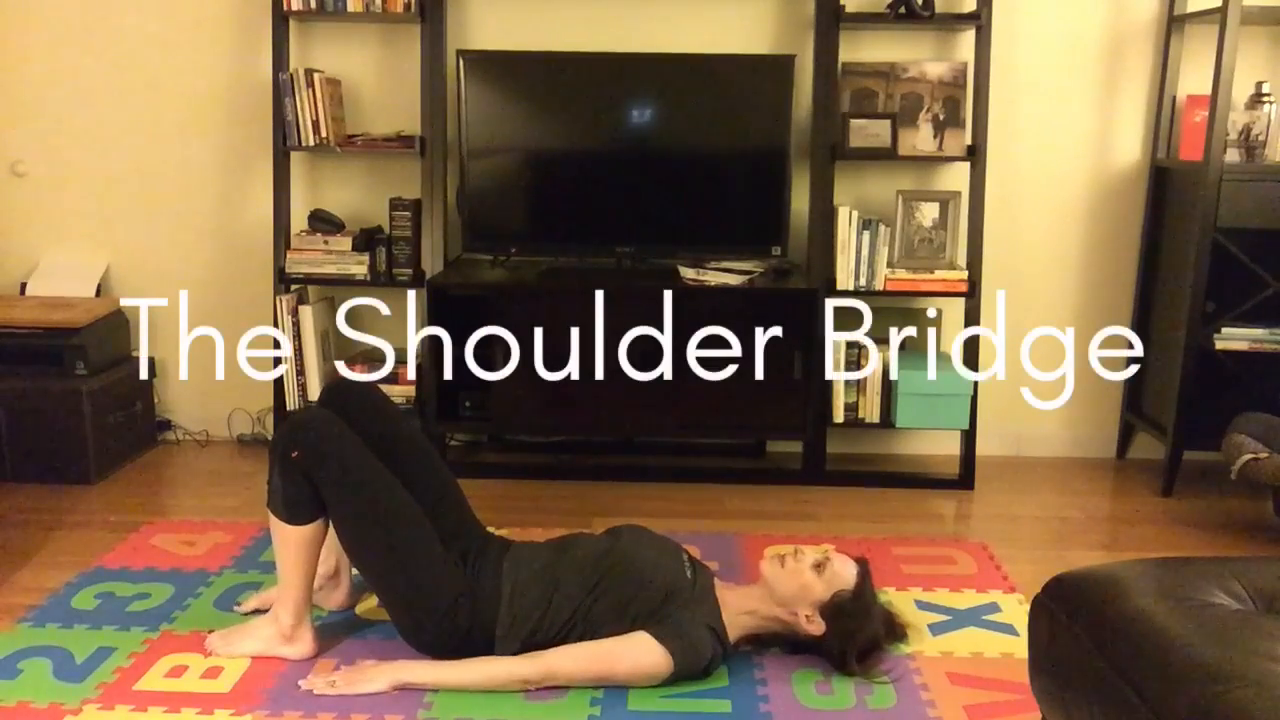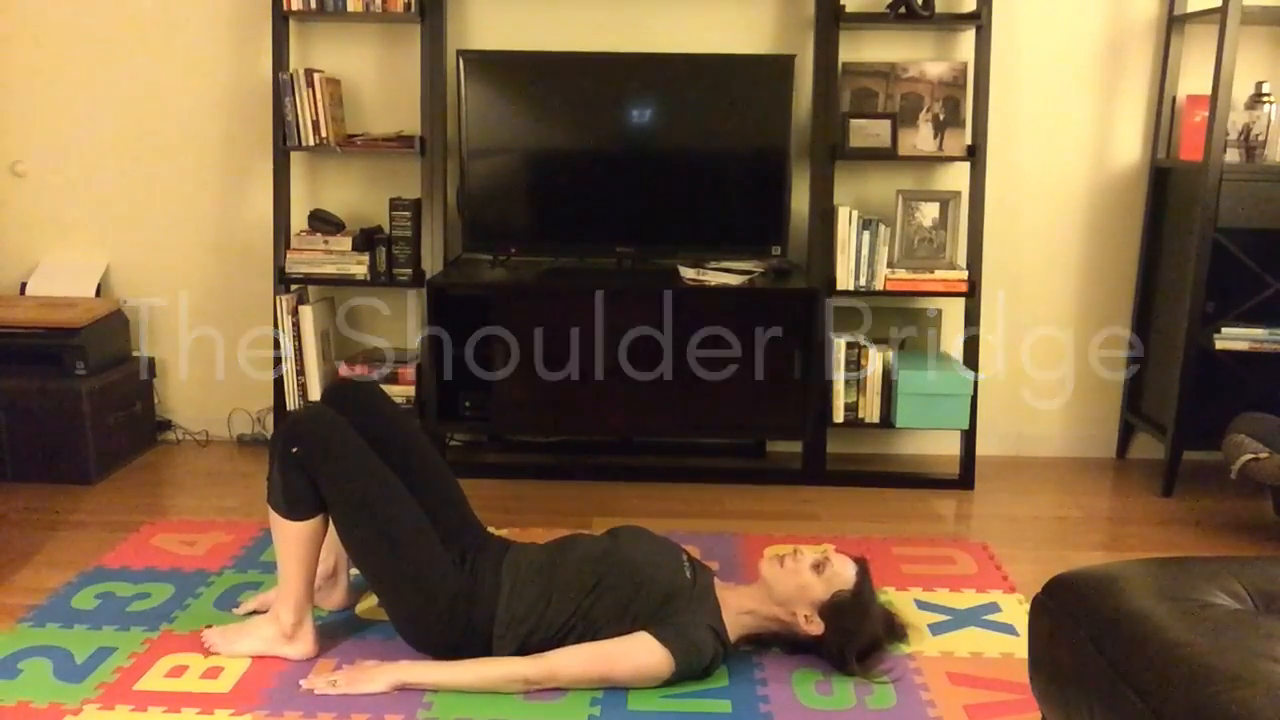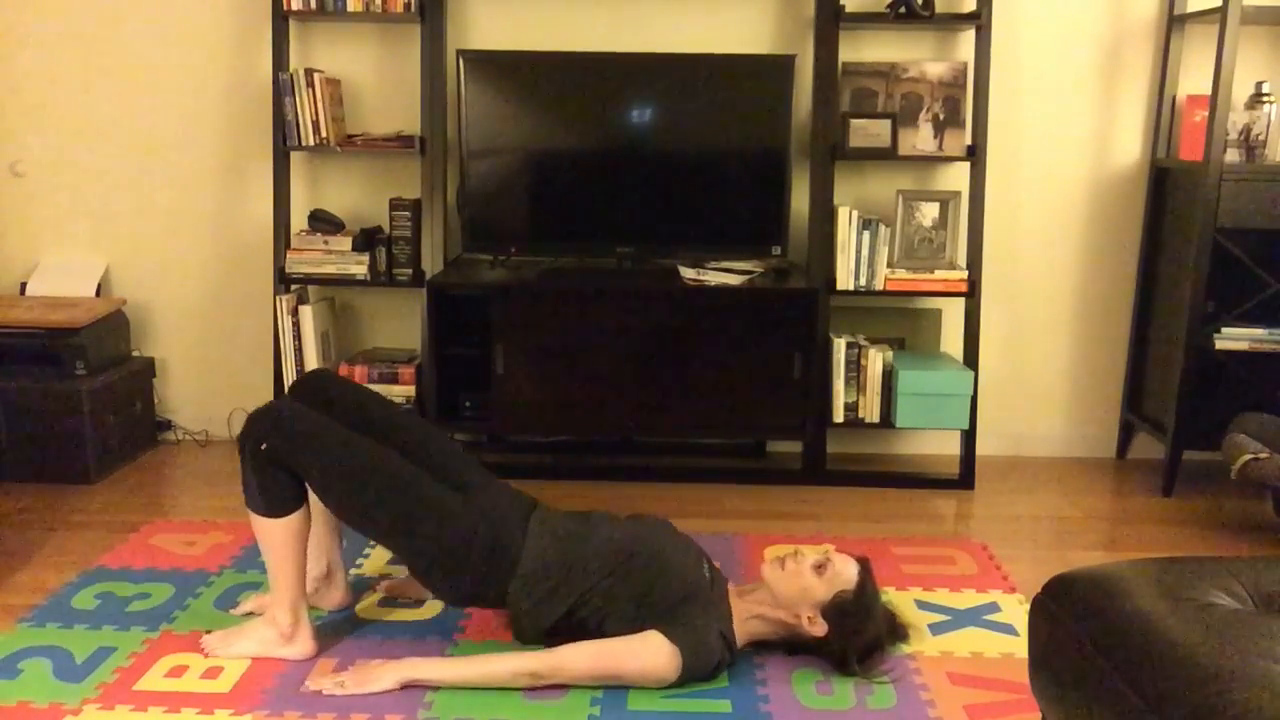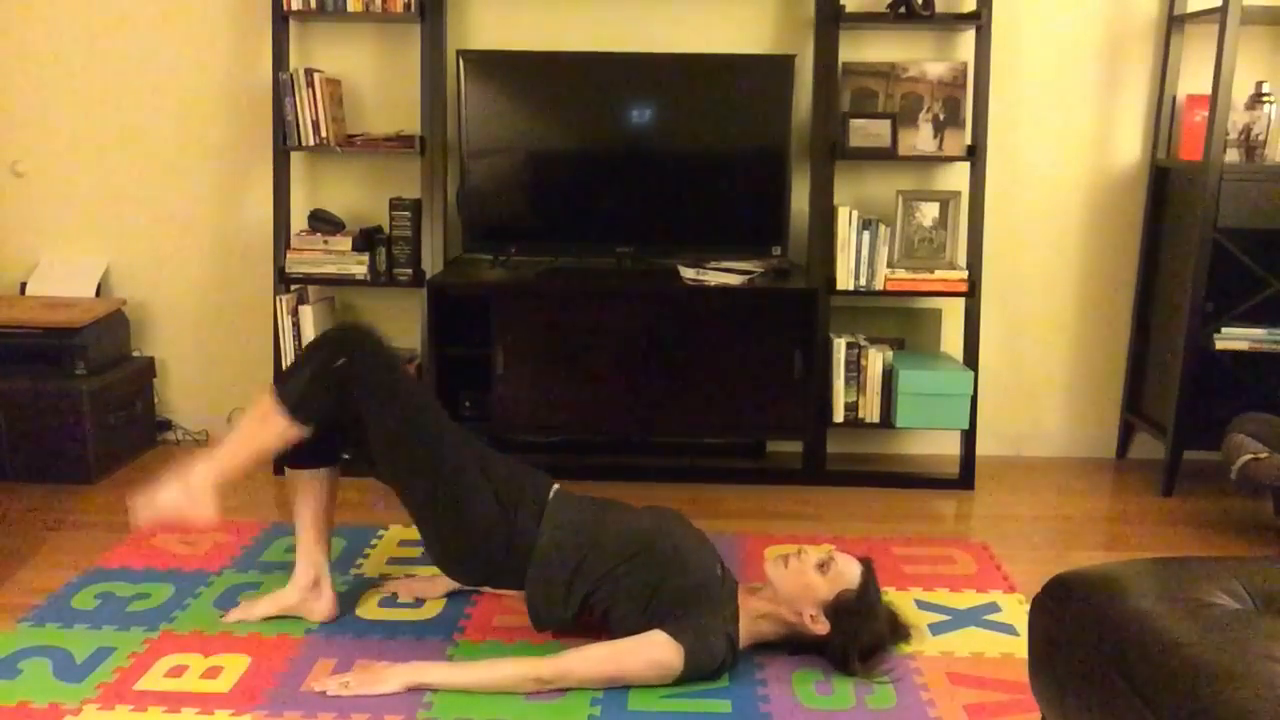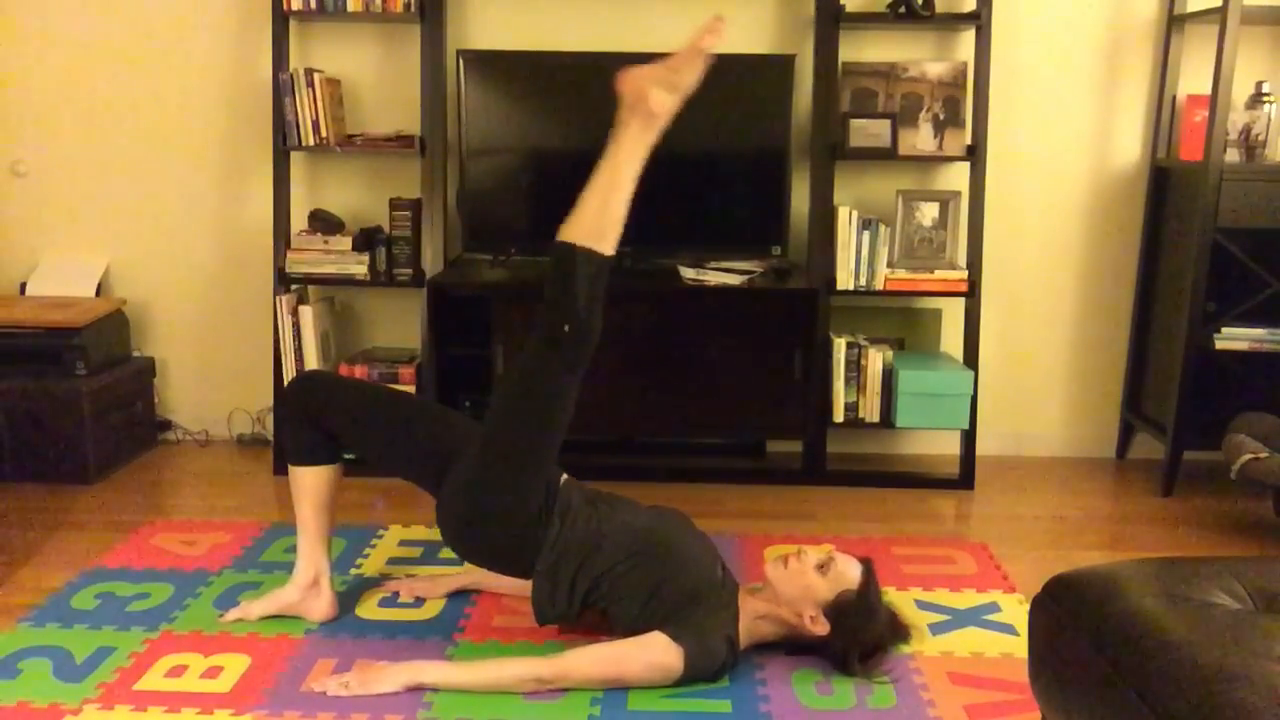
dt=1s
person 1, frame 1
left shoulder: (694, 641)
right shoulder: (700, 582)
left elbow: (535, 671)
left wrist: (396, 673)
left hip: (457, 611)
right hip: (486, 558)
left knee: (306, 437)
right knee: (346, 396)
left ankle: (288, 626)
right ankle: (331, 574)
person 1, frame 2
left shoulder: (695, 643)
right shoulder: (703, 585)
left elbow: (537, 673)
left wrist: (396, 675)
left hip: (457, 611)
right hip: (485, 558)
left knee: (305, 435)
right knee: (350, 397)
left ankle: (289, 627)
right ankle: (329, 576)
person 1, frame 3
left shoulder: (701, 646)
right shoulder: (710, 587)
left elbow: (547, 670)
left wrist: (402, 671)
left hip: (481, 552)
right hip: (505, 519)
left knee: (270, 433)
right knee: (317, 391)
left ankle: (286, 630)
right ankle: (324, 577)
person 1, frame 4
left shoulder: (706, 645)
right shoulder: (710, 587)
left elbow: (549, 673)
left wrist: (408, 672)
left hip: (491, 533)
right hip: (524, 503)
left knee: (350, 351)
right knee: (329, 401)
left ankle: (203, 486)
right ankle: (310, 583)
person 1, frame 5
left shoulder: (708, 643)
right shoulder: (715, 590)
left elbow: (554, 672)
left wrist: (415, 671)
left hip: (501, 523)
right ankle: (311, 585)
